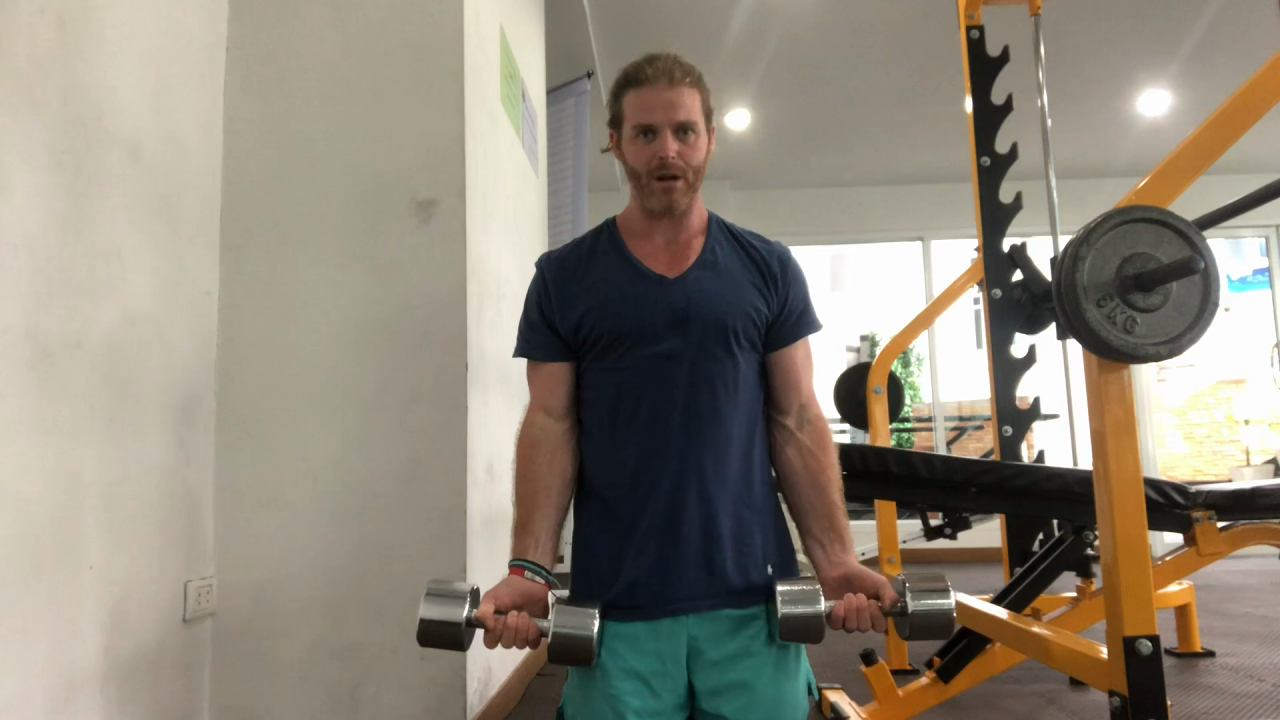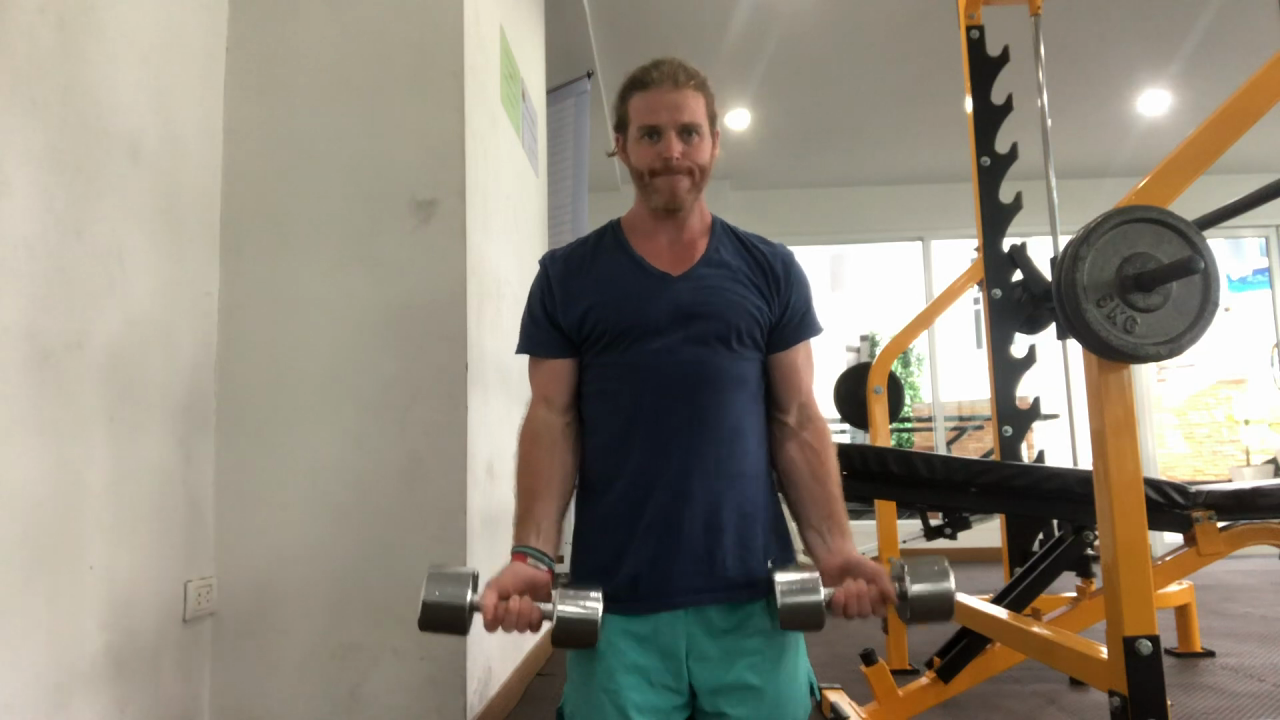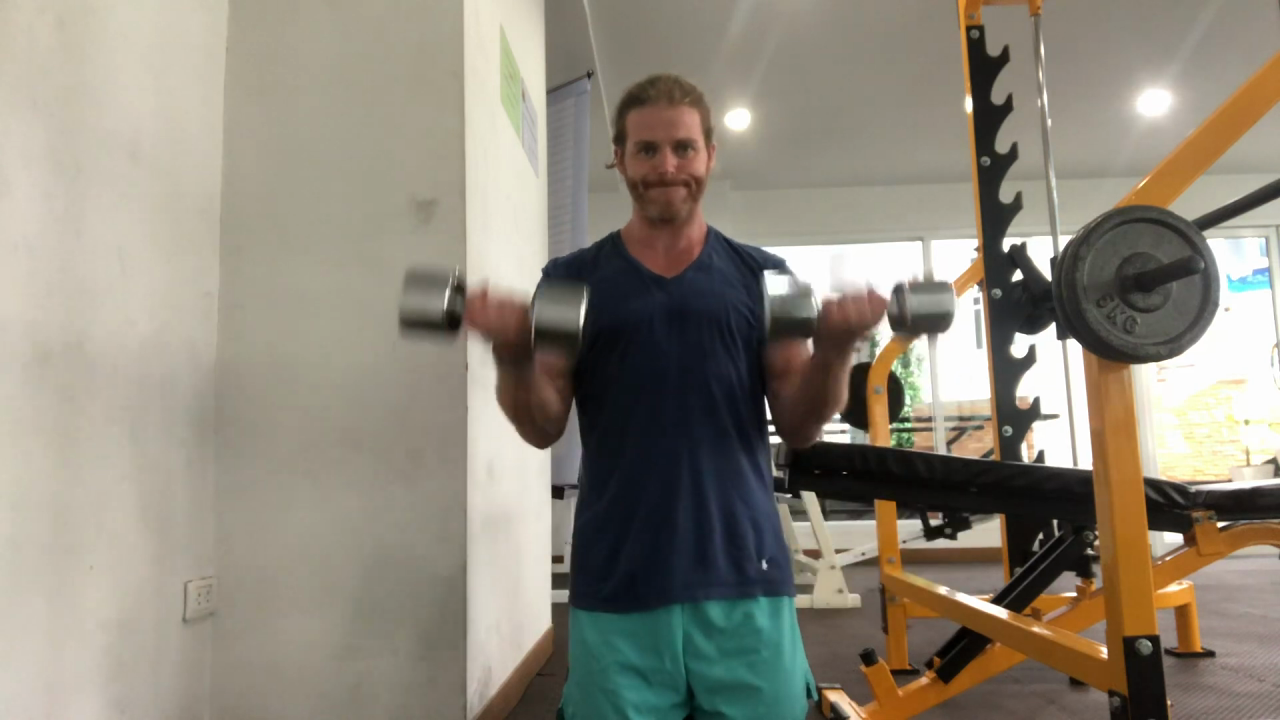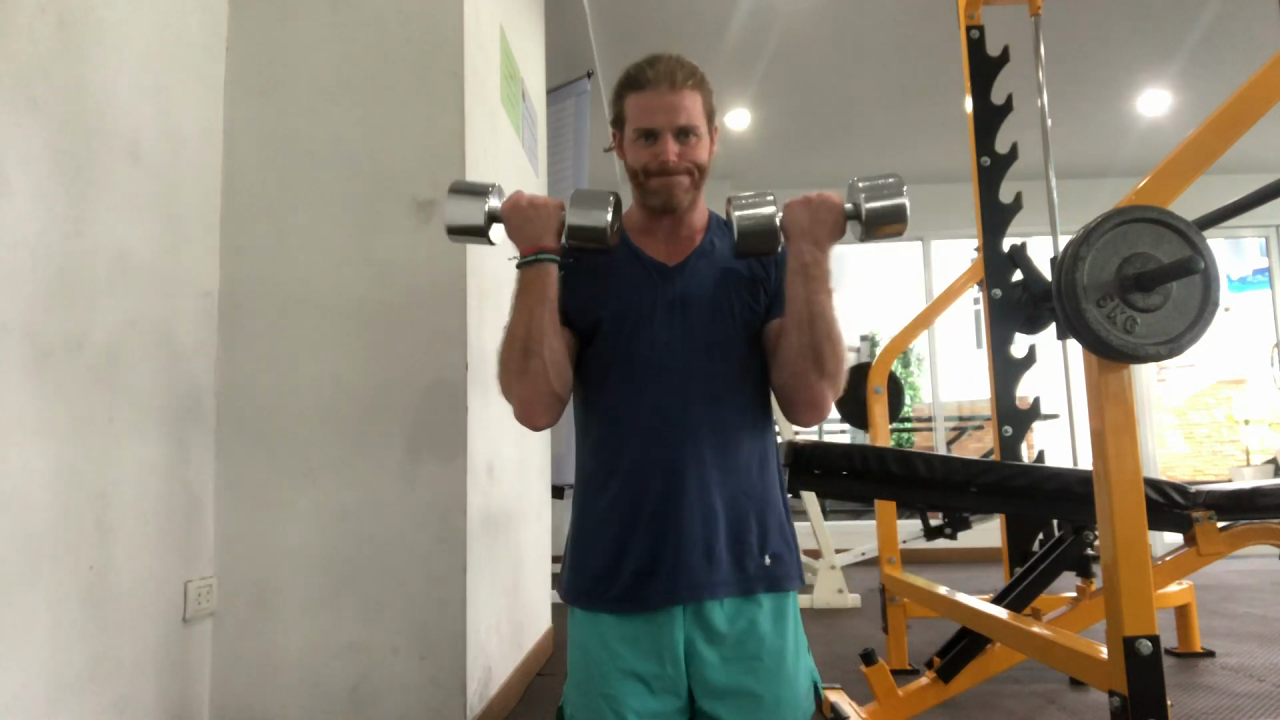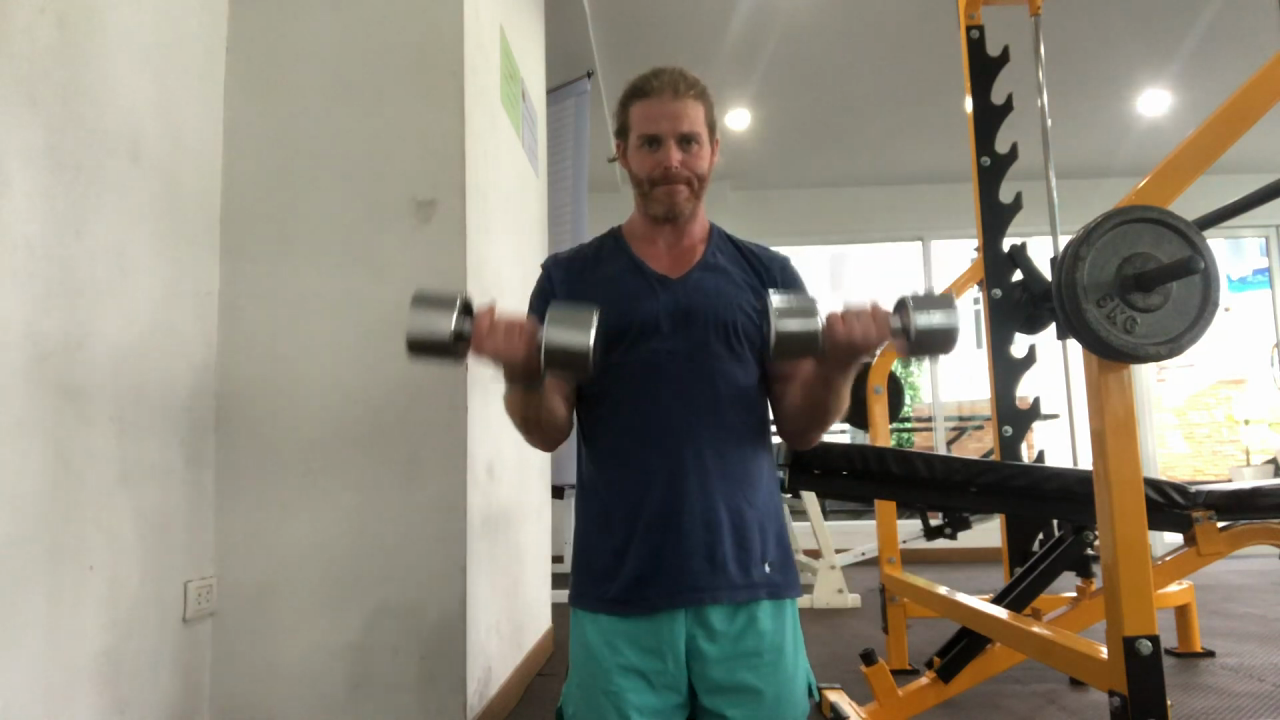
dt=0.5s
person 1, frame 1
left shoulder: (767, 268)
right shoulder: (564, 276)
left elbow: (796, 421)
right elbow: (552, 424)
left wrist: (835, 558)
right wrist: (530, 566)
left hip: (750, 593)
right hip: (618, 599)
person 1, frame 2
left shoulder: (769, 270)
right shoulder: (567, 274)
left elbow: (796, 421)
right elbow: (553, 418)
left wrist: (834, 548)
right wrist: (532, 553)
left hip: (749, 587)
right hip: (616, 594)
person 1, frame 3
left shoulder: (761, 276)
right shoulder: (573, 279)
left elbow: (797, 422)
right elbow: (543, 424)
left wrist: (833, 349)
right wrist: (511, 355)
left hip: (744, 579)
right hip: (616, 587)
person 1, frame 4
left shoulder: (766, 259)
right shoulder: (574, 264)
left elbow: (810, 402)
right elbow: (535, 404)
left wrist: (810, 256)
right wrist: (536, 258)
left hip: (746, 573)
right hip: (616, 583)
person 1, frame 5
left shoulder: (767, 274)
right shoulder: (572, 275)
left elbow: (800, 427)
right elbow: (549, 430)
left wrist: (838, 363)
right wrist: (521, 375)
left hip: (746, 582)
right hip: (618, 589)
